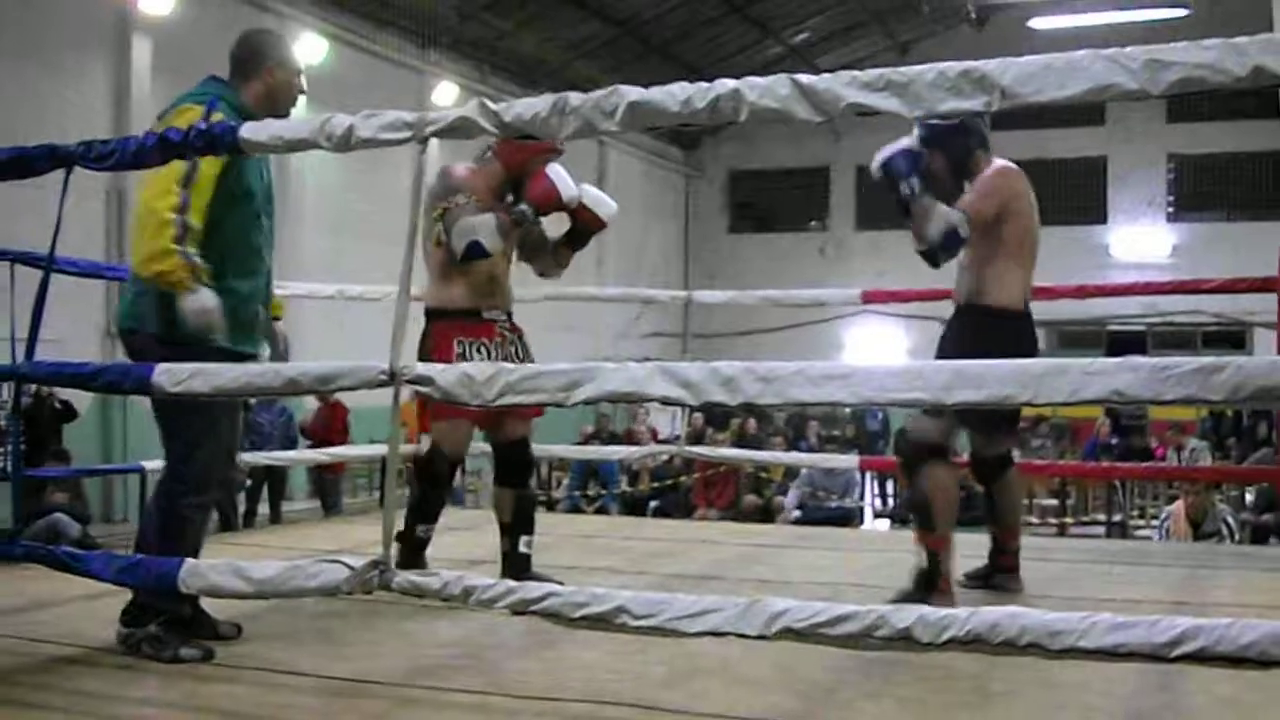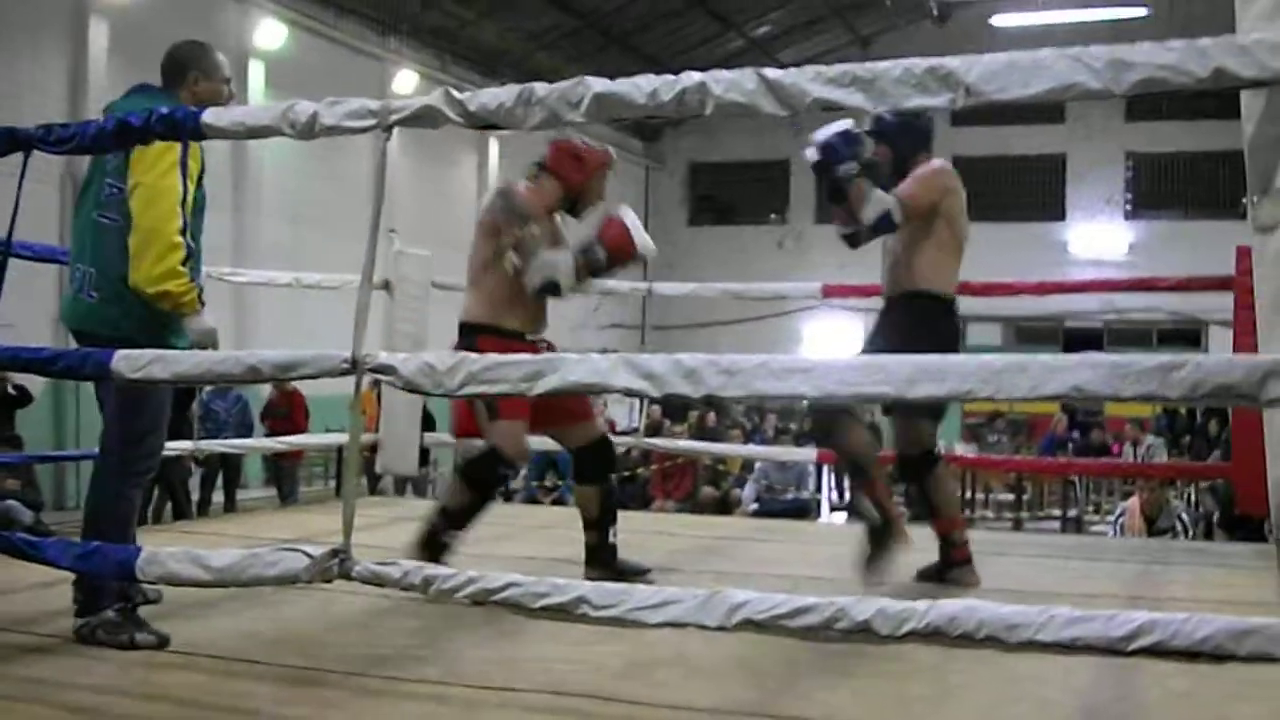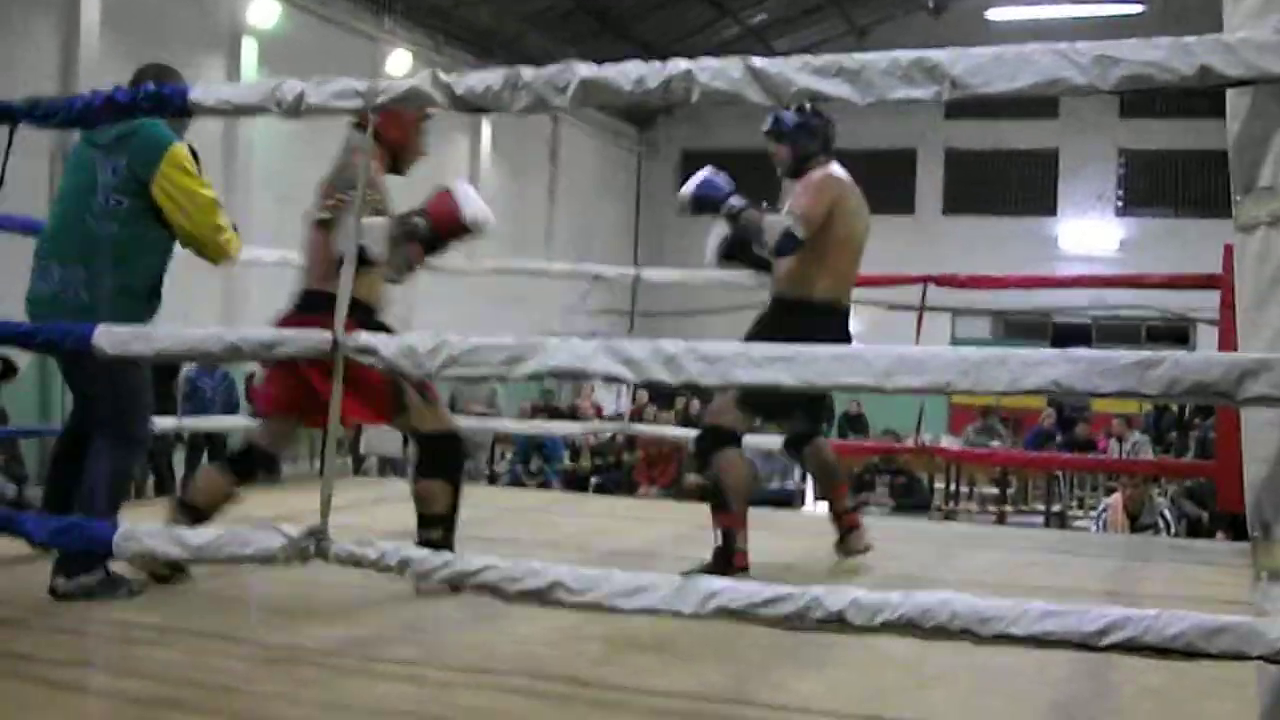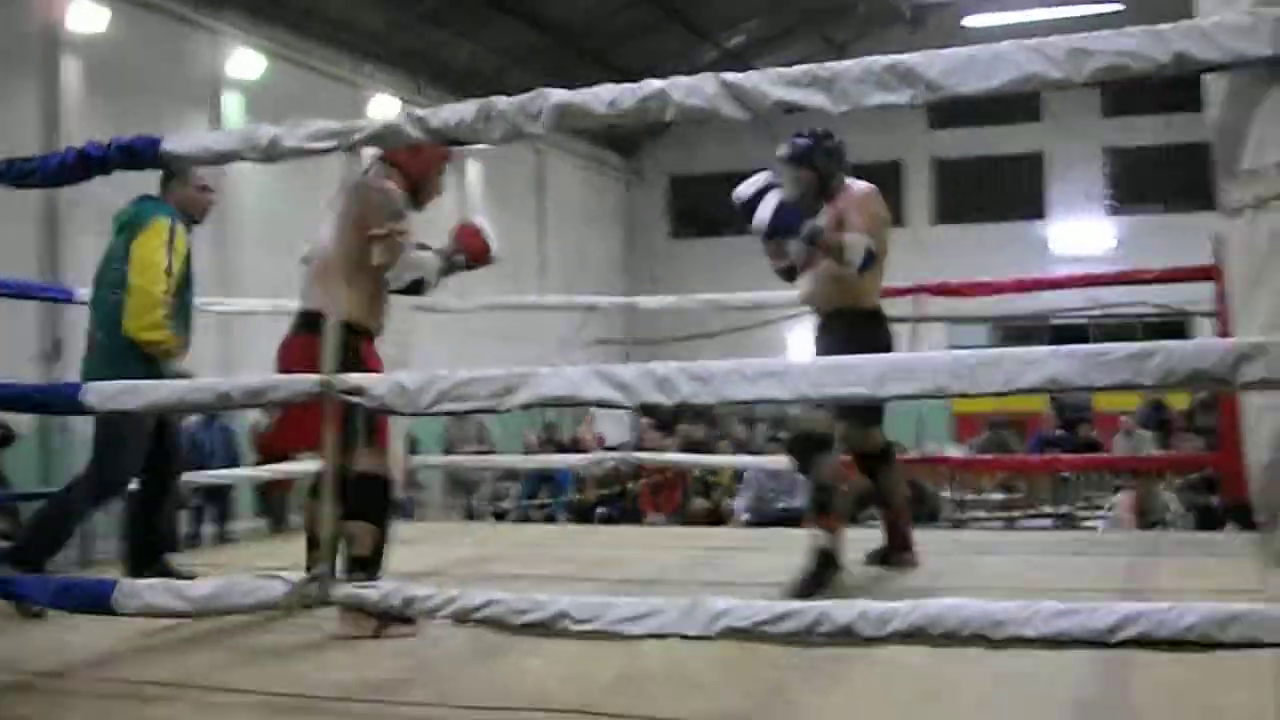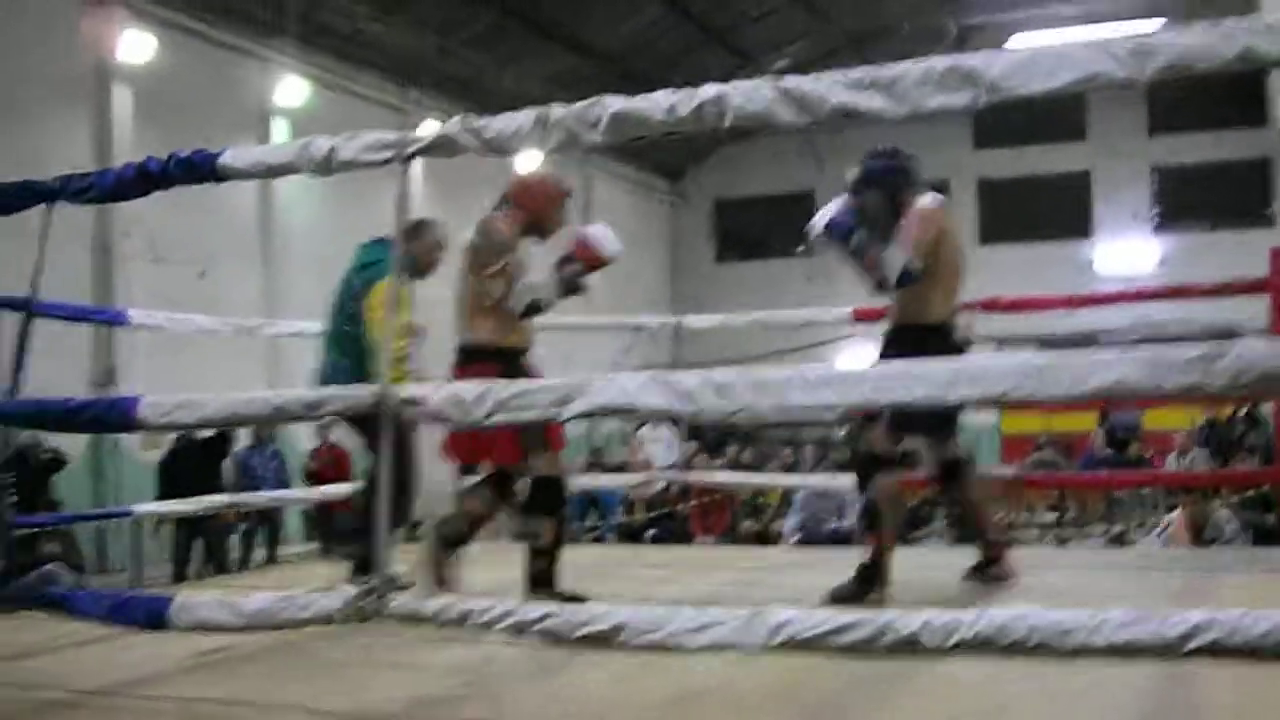
dt=0.7s
person 1, frame 1
right shoulder: (205, 117)
right elbow: (159, 208)
left wrist: (266, 311)
right wrist: (187, 286)
left hip: (216, 335)
right hip: (179, 331)
left knee: (210, 470)
right knee: (193, 474)
left ankle: (174, 603)
right ankle: (146, 616)
person 1, frame 2
left shoulder: (128, 124)
right shoulder: (168, 131)
right elbow: (157, 231)
right wrist: (189, 306)
left hip: (100, 311)
right hip: (133, 320)
left knee: (124, 449)
right knee: (130, 457)
left ankle: (104, 581)
right ankle: (101, 603)
person 1, frame 3
left shoulder: (92, 142)
right shoulder: (162, 147)
right elbow: (208, 232)
right wrist: (230, 241)
left hip: (54, 301)
right hip: (103, 312)
left knee: (91, 417)
right knee: (123, 435)
right ankle: (80, 565)
person 1, frame 4
left shoulder: (138, 228)
right shoulder: (163, 225)
right elbow: (149, 293)
left wrist: (169, 350)
right wrist: (171, 352)
left hip: (121, 367)
right hip: (131, 370)
left knee: (163, 463)
right knee: (109, 477)
left ankle: (148, 561)
person 1, frame 5
left shoulder: (371, 265)
right shoulder: (389, 276)
right elbow: (389, 345)
left hip: (340, 383)
right hip: (365, 388)
left knee: (390, 469)
right knee: (398, 477)
left ankle: (363, 543)
right ankle: (367, 566)
person 2, frame 1
left shoulder: (999, 178)
right shoulder: (993, 186)
left elbow: (943, 234)
right elbow: (938, 252)
left wrist: (910, 184)
right wrist: (912, 191)
left hip: (986, 329)
right hip: (1008, 331)
left knee: (923, 444)
right knee: (991, 451)
left ankle: (934, 582)
right ankle: (1004, 566)
person 2, frame 2
left shoulder: (934, 177)
right shoulder: (912, 184)
left elbow: (879, 219)
right elbow: (856, 233)
left wrist: (846, 172)
right wrist: (839, 177)
left hip: (920, 320)
right hip: (916, 324)
left knee: (835, 411)
right knee: (917, 451)
left ankle: (882, 518)
right ankle: (955, 559)
person 2, frame 3
left shoulder: (822, 181)
right shoulder: (848, 191)
left elbow: (786, 240)
left wrist: (729, 205)
right wrist: (753, 257)
left hip: (795, 324)
right hip: (828, 330)
left knee: (719, 426)
right knee: (805, 432)
left ankle: (731, 557)
right ankle: (849, 527)
person 2, frame 4
left shoulder: (859, 197)
right shoulder: (827, 210)
left elbow: (862, 258)
right elbow: (789, 270)
left wrist: (801, 229)
right wrist: (770, 226)
left hip: (855, 332)
right hip: (843, 334)
left knee: (812, 434)
right knee: (869, 444)
left ankle: (827, 557)
right ankle: (900, 544)
person 2, frame 5
left shoulder: (926, 211)
right shoulder: (920, 215)
left elbow: (902, 273)
right elbow: (888, 278)
left wrist: (855, 239)
right wrist: (861, 242)
left hip: (916, 344)
right hip: (931, 343)
left knee: (878, 448)
right knee: (947, 456)
left ankle: (875, 572)
right ankle: (994, 556)
person 3, frame 1
left shoulder: (511, 203)
right shoulder: (454, 181)
left elbow: (550, 263)
right elbow: (468, 244)
left wrist: (582, 230)
right wrist: (529, 207)
left hip: (504, 335)
right hip: (454, 335)
left knee: (517, 454)
right knee: (447, 452)
left ankle: (516, 566)
right ankle: (410, 554)
person 3, frame 2
left shoulder: (548, 224)
right shoulder: (514, 200)
left elbow: (552, 280)
right elbow: (541, 278)
left wrist: (607, 252)
right wrist: (603, 249)
left hip: (530, 350)
right hip: (487, 349)
left knee: (594, 448)
right knee: (504, 454)
left ankle: (602, 558)
right ankle: (431, 553)
person 3, frame 3
left shoulder: (357, 169)
right shoulder: (359, 166)
left elbow: (385, 263)
right elbow: (351, 248)
left wrist: (432, 234)
right wrist: (423, 222)
left hip: (307, 322)
right hip: (341, 326)
left knee: (256, 451)
right knee: (439, 436)
person 3, frame 4
left shoulder: (350, 195)
right shoulder: (382, 194)
right elbow: (405, 276)
left wrist: (428, 257)
right wrist: (457, 256)
left hip: (308, 339)
right hip: (339, 346)
left knee: (347, 467)
right knee: (370, 473)
left ankle: (318, 578)
right ankle: (359, 607)
person 3, frame 5
left shoulder: (500, 239)
right shoulder: (494, 234)
left elbow: (520, 299)
right elbow: (525, 299)
left wrist: (567, 274)
right wrist: (574, 268)
left hip: (479, 366)
right hip: (497, 367)
left knee: (503, 476)
right knee: (548, 475)
left ankle: (445, 545)
right ankle: (541, 585)
